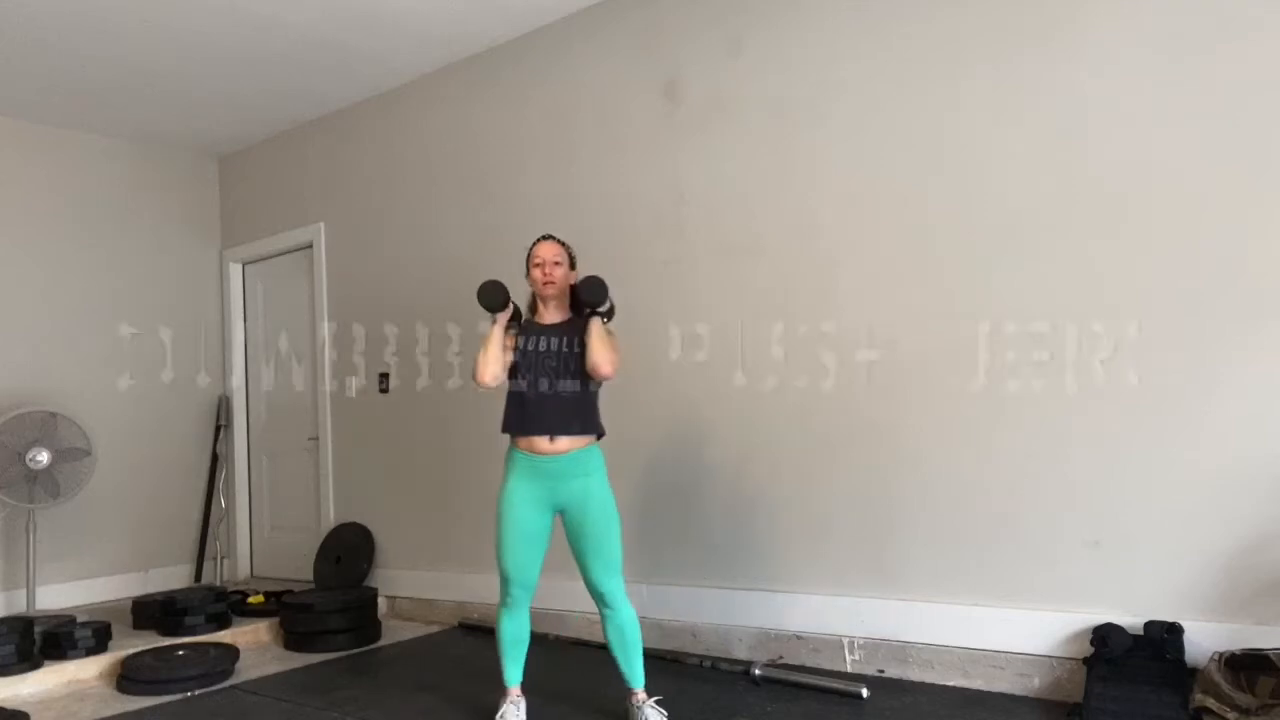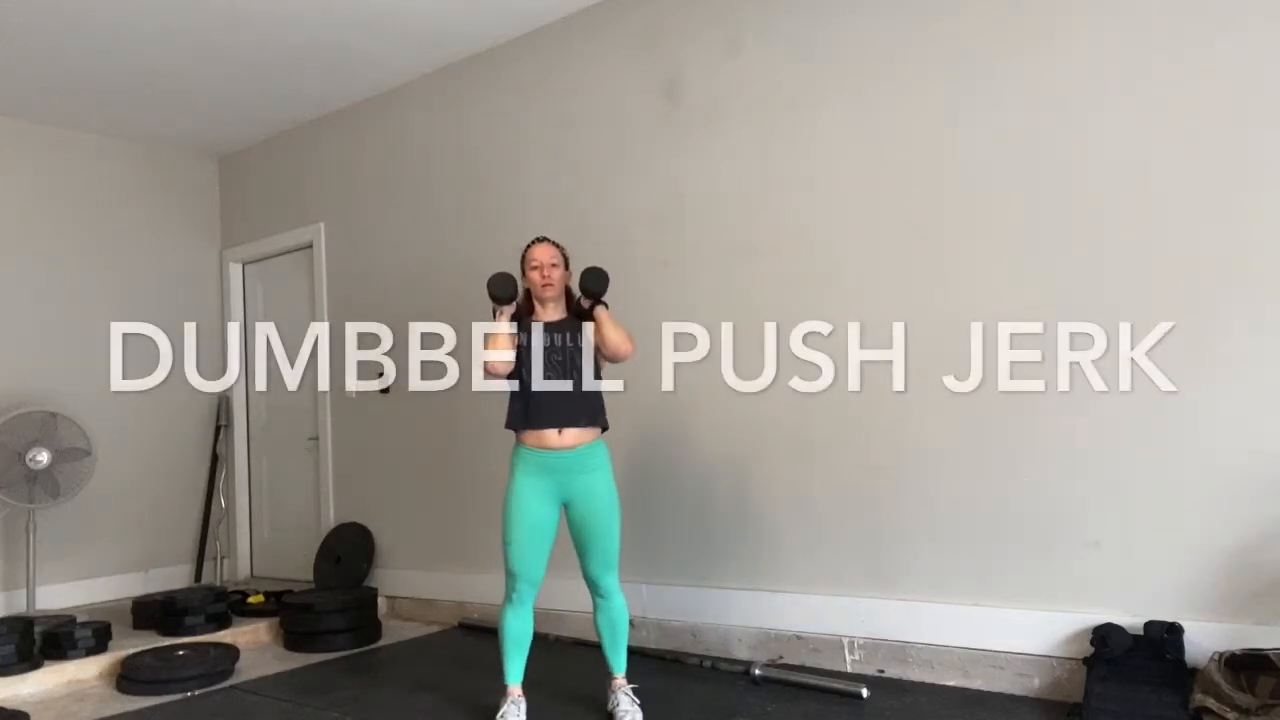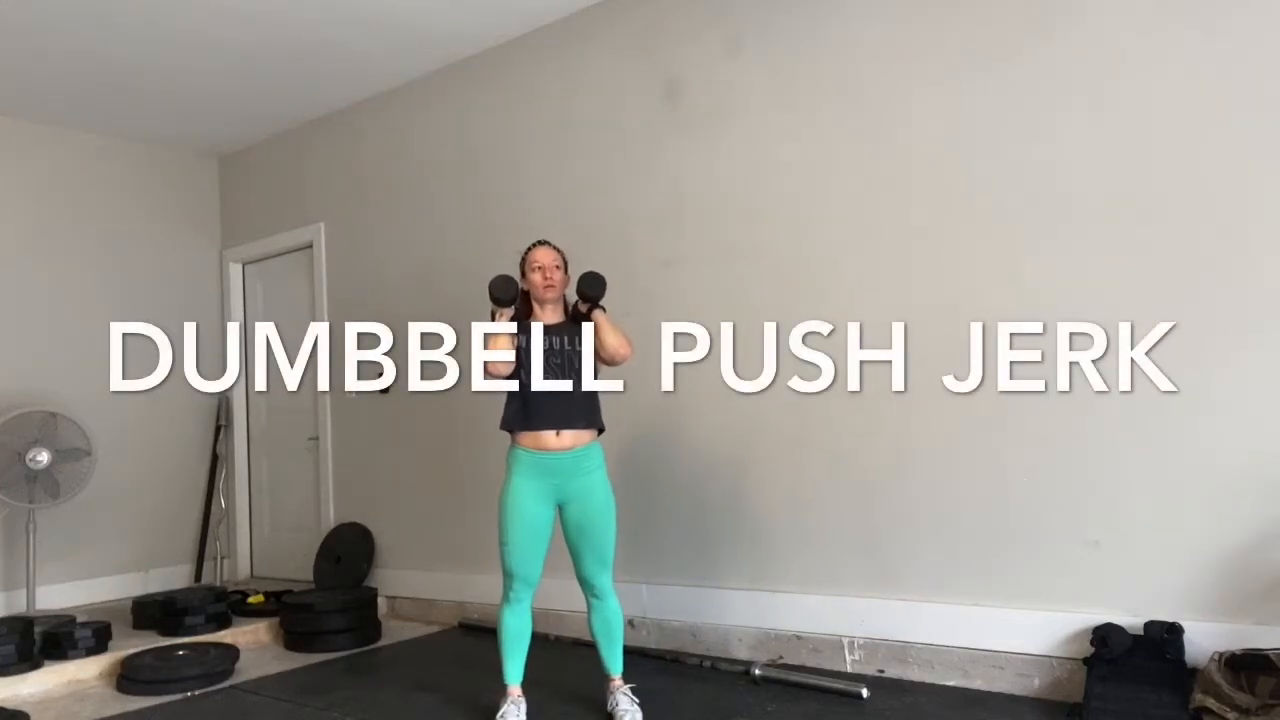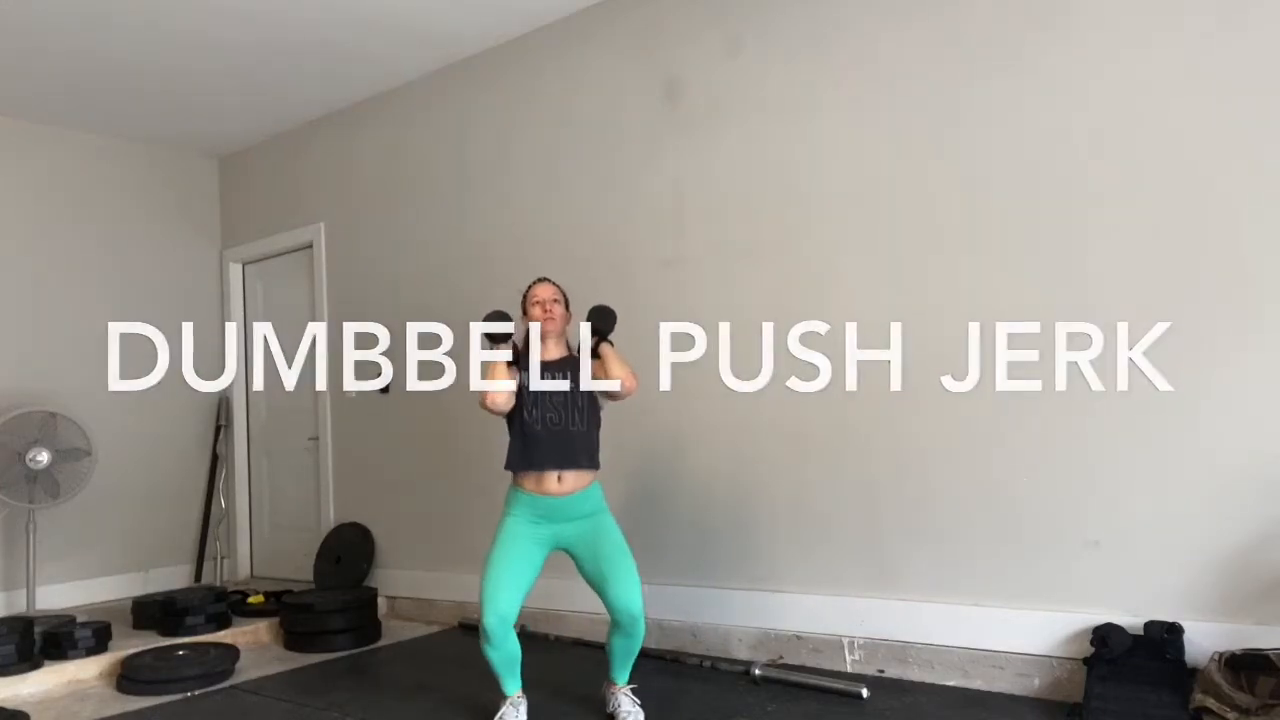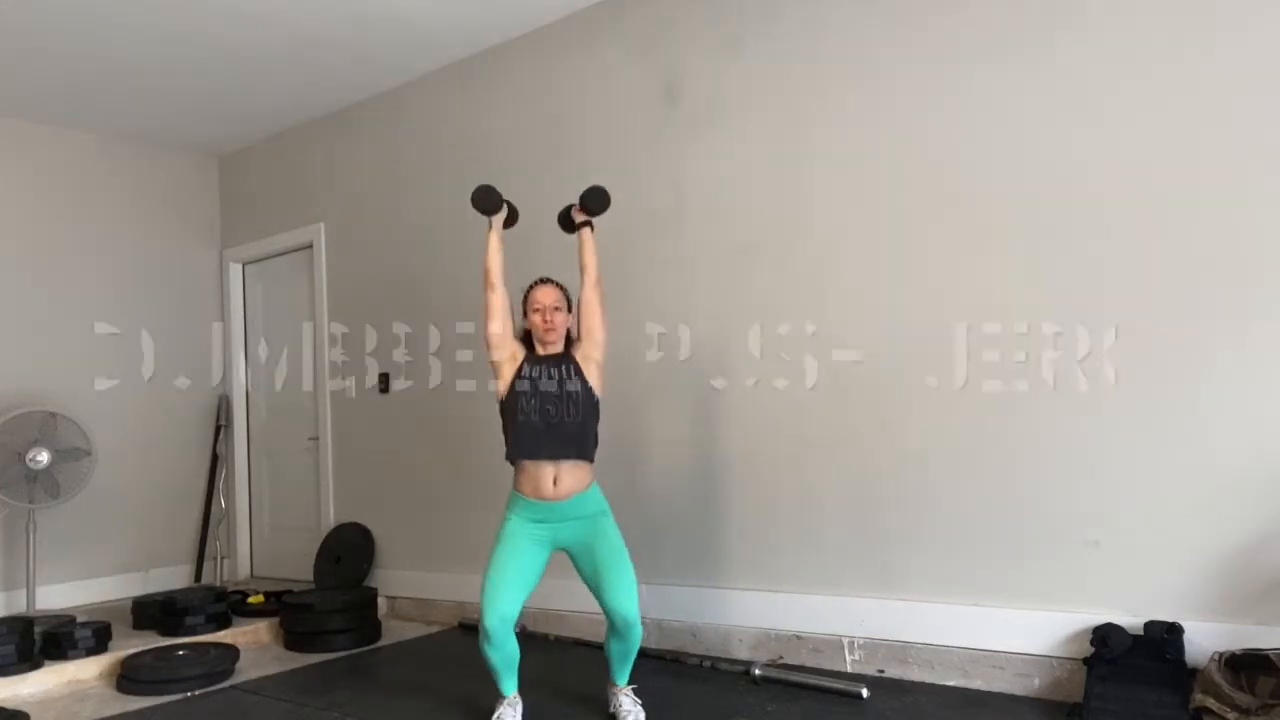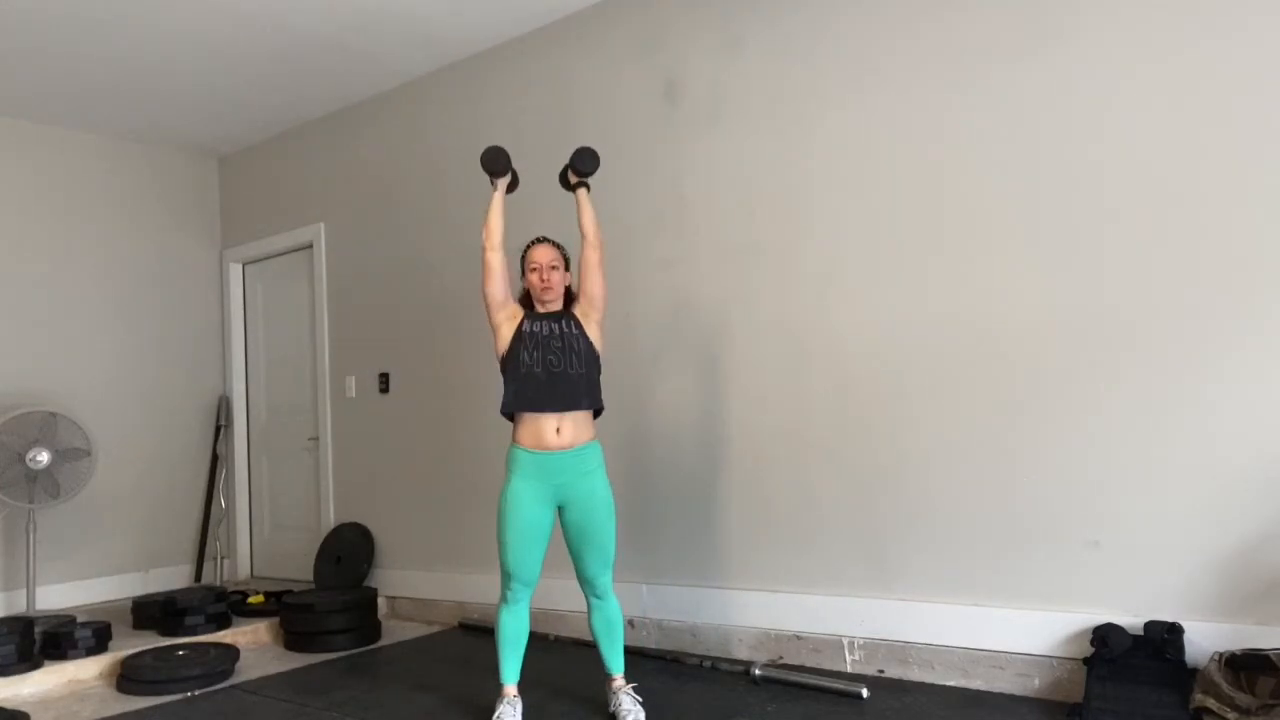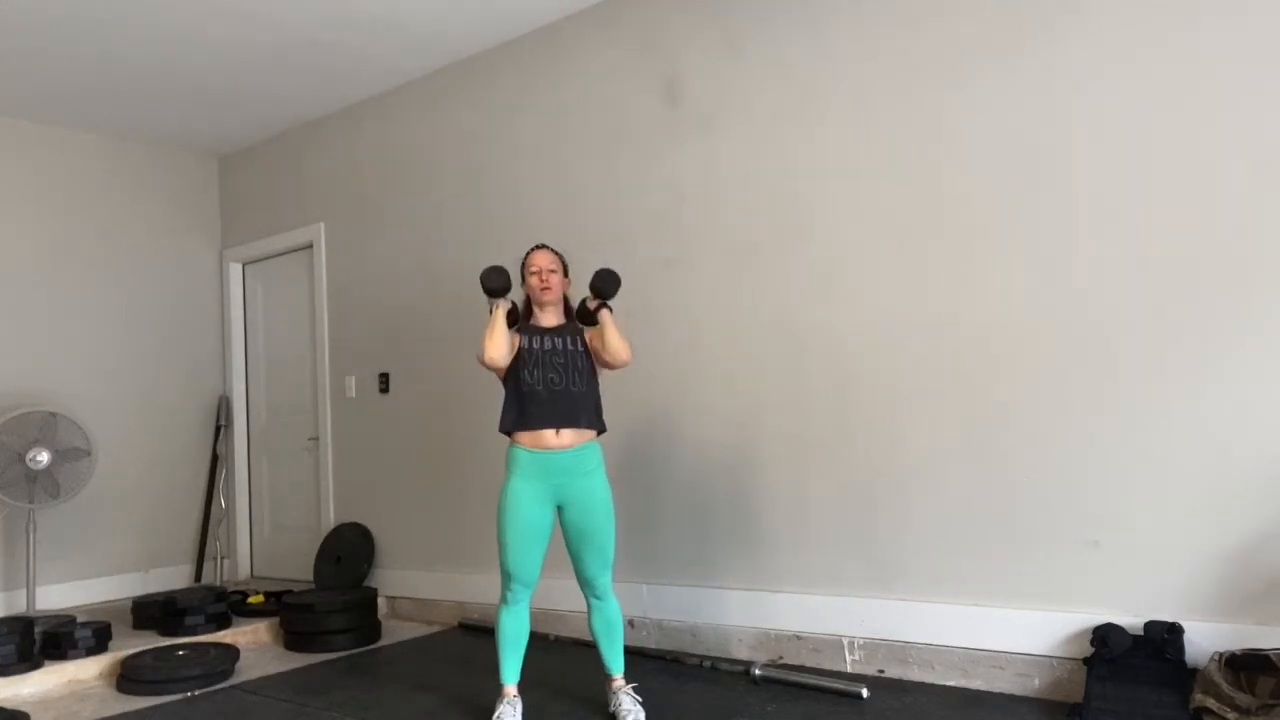
dt=0.7s
person 1, frame 1
left shoulder: (589, 329)
right shoulder: (517, 336)
left elbow: (604, 369)
right elbow: (486, 377)
left wrist: (593, 316)
right wrist: (499, 324)
left hip: (583, 470)
right hip: (525, 473)
left knee: (609, 590)
right knee: (515, 591)
person 1, frame 2
left shoulder: (587, 328)
right shoulder: (516, 330)
left elbow: (622, 350)
right elbow: (496, 366)
left wrist: (596, 307)
right wrist: (503, 314)
left hip: (590, 466)
right hip: (532, 469)
left knee: (604, 582)
right knee: (521, 587)
person 1, frame 3
left shoulder: (584, 330)
right shoulder: (514, 331)
left elbow: (620, 353)
right elbow: (496, 368)
left wrist: (594, 310)
right wrist: (502, 316)
left hip: (584, 467)
right hip: (528, 469)
left knee: (598, 583)
right knee: (518, 587)
person 1, frame 4
left shoulder: (589, 369)
right shoulder: (513, 371)
left elbow: (626, 386)
right elbow: (495, 402)
left wrist: (604, 345)
right wrist: (502, 355)
left hip: (586, 510)
right hip: (527, 512)
left knee: (630, 609)
right knee: (494, 618)
person 1, frame 5
left shoulder: (586, 361)
right shoulder: (511, 363)
left elbow: (592, 284)
right elbow: (494, 288)
left wrist: (585, 226)
right wrist: (495, 227)
left hip: (587, 513)
right hip: (526, 518)
left knee: (626, 615)
right knee: (495, 622)
person 1, frame 6
left shoulder: (585, 318)
right shoulder: (511, 322)
left elbow: (596, 250)
right elbow: (490, 254)
left wrist: (581, 190)
right wrist: (499, 191)
left hip: (584, 467)
right hip: (527, 470)
left knee: (599, 585)
right knee: (517, 587)
person 1, frame 7
left shoulder: (587, 337)
right shoulder: (514, 339)
left elbow: (621, 357)
right elbow: (492, 359)
left wrist: (603, 310)
right wrist: (499, 308)
left hip: (584, 467)
right hip: (527, 470)
left knee: (599, 585)
right knee: (516, 588)
